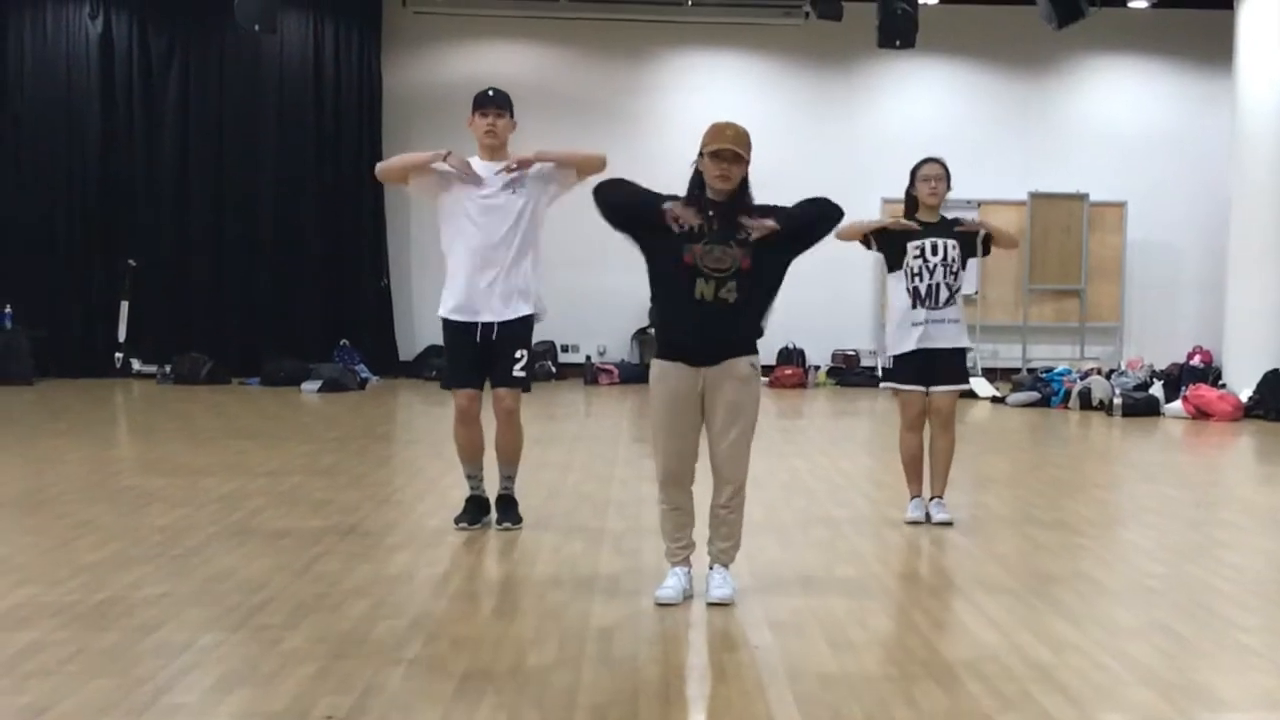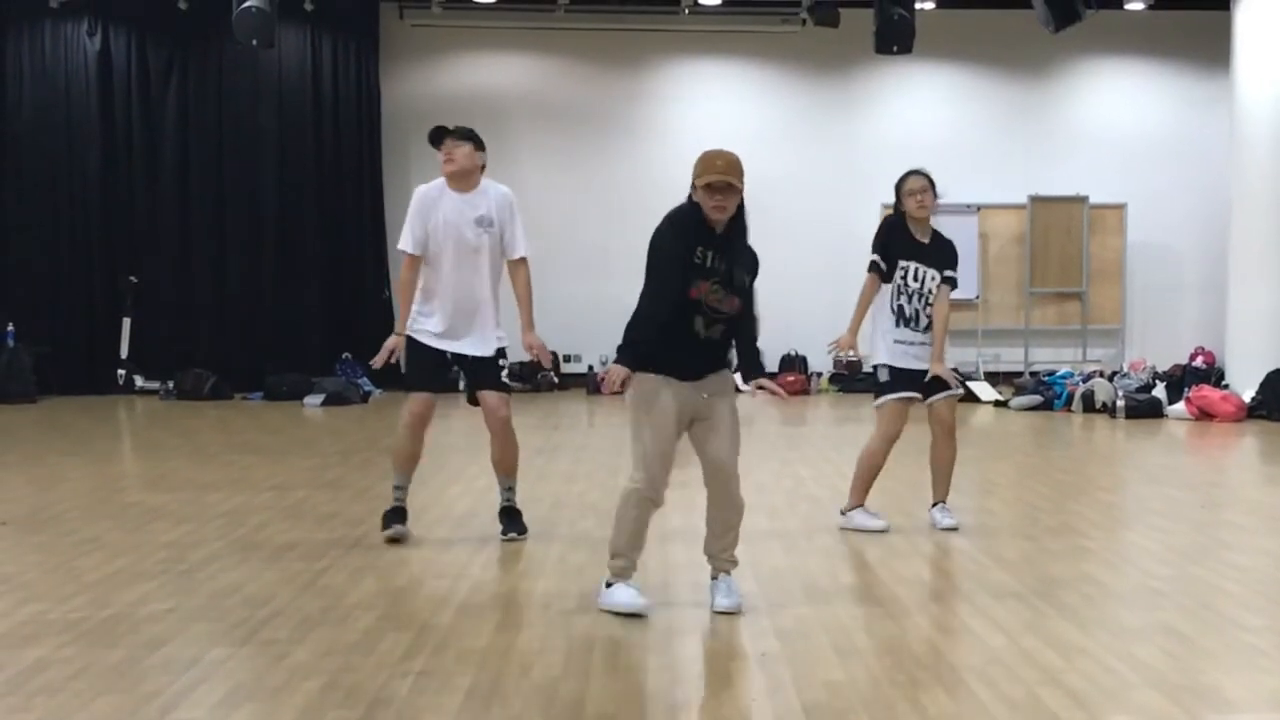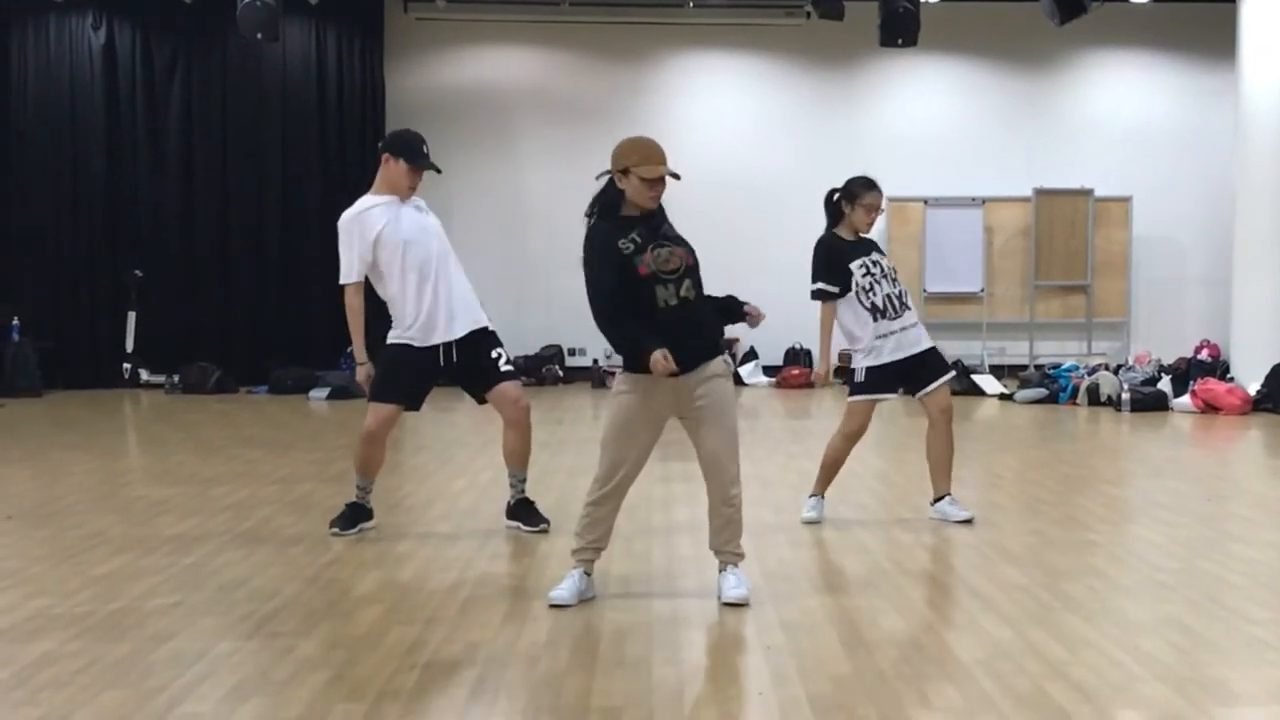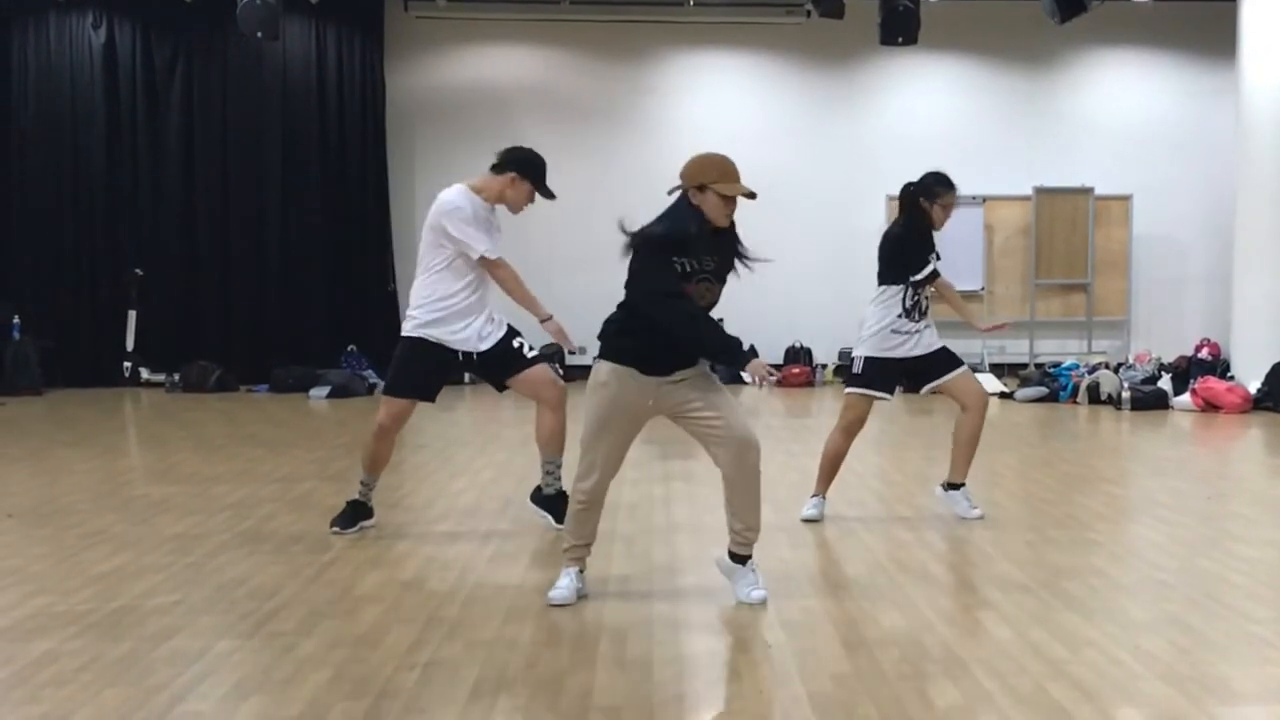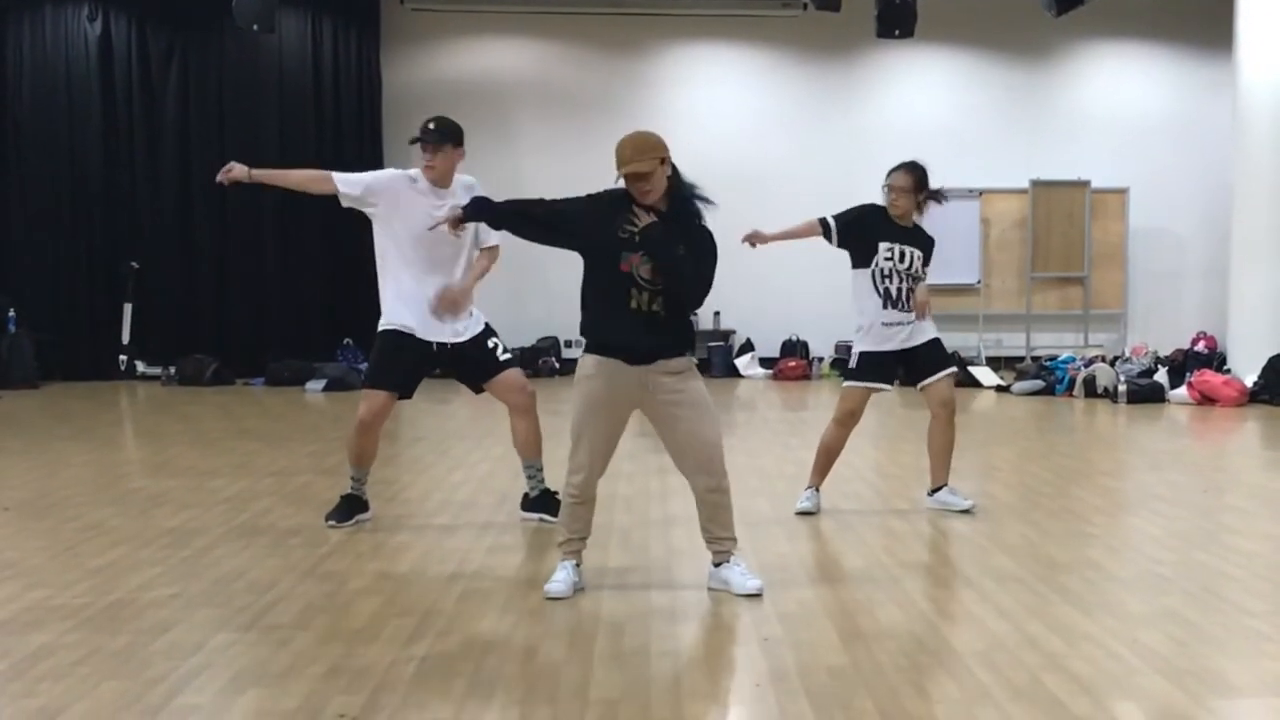
dt=1s
person 1, frame 1
left shoulder: (758, 218)
right shoulder: (674, 212)
left elbow: (828, 212)
right elbow: (606, 194)
left wrist: (778, 225)
right wrist: (661, 208)
left hip: (735, 363)
right hip: (674, 361)
left knee: (730, 472)
right knee: (673, 471)
left ankle: (721, 566)
right ankle: (679, 565)
person 1, frame 2
left shoulder: (743, 252)
right shoulder: (677, 227)
left elbow: (743, 317)
right elbow: (655, 297)
left wrist: (754, 371)
right wrist: (627, 360)
left hip: (713, 379)
right hip: (658, 375)
left knee: (726, 479)
right knee: (648, 480)
left ankle: (722, 573)
right ankle: (616, 579)
person 1, frame 3
left shoulder: (662, 225)
right shoulder: (604, 238)
right elbow: (608, 313)
left wrist: (737, 309)
right wrist: (646, 351)
left hip: (707, 368)
right hip: (644, 375)
left knee: (723, 472)
right knee: (611, 475)
left ankle: (729, 565)
right ankle: (582, 570)
person 1, frame 4
left shoulder: (722, 240)
right shoulder: (656, 242)
right elbow: (678, 315)
right wrist: (740, 357)
left hip: (687, 373)
right hip: (625, 372)
left knee: (743, 445)
right knee: (593, 474)
left ankle: (740, 556)
right ankle: (573, 568)
person 1, frame 5
left shoulder: (694, 233)
right shoulder: (603, 212)
left elbow: (691, 296)
right elbow: (541, 216)
left wrist: (662, 240)
right wrist: (473, 209)
left hip: (672, 367)
right hip: (607, 364)
left knee: (709, 459)
right knee: (583, 469)
left ankle: (724, 561)
right ankle: (570, 561)
person 2, frame 1
left shoulder: (539, 172)
right shoulder: (448, 172)
left elbow: (597, 163)
right elbow: (383, 172)
left wrist: (541, 157)
right wrist: (442, 158)
left hip: (514, 308)
right hip: (461, 308)
left knee: (507, 405)
right knee: (465, 405)
left ankle: (507, 496)
right ankle: (475, 496)
person 2, frame 2
left shoulder: (501, 199)
right shoulder: (426, 197)
left elbow: (518, 265)
right elbow: (409, 265)
left wrist: (528, 329)
right wrist: (399, 330)
left hip: (484, 333)
right hip: (430, 329)
left knee: (499, 415)
right knee: (416, 413)
left ankle: (508, 507)
right ankle: (396, 507)
person 2, frame 3
left shoulder: (418, 206)
right shoulder: (357, 218)
right elbow: (353, 290)
left wrist: (471, 302)
right wrist: (361, 358)
left hip: (469, 328)
right hip: (411, 340)
left knee: (516, 406)
right knee: (375, 426)
left ankle: (518, 502)
right ankle: (360, 506)
person 2, frame 4
left shoulder: (485, 206)
right shoulder: (455, 205)
right elbow: (498, 268)
right wrist: (545, 317)
left hip: (482, 328)
right hip: (430, 332)
left knee: (553, 391)
right knee: (387, 422)
left ankle: (550, 492)
right ankle: (362, 504)
person 2, frame 5
left shoulder: (470, 191)
right shoulder: (390, 185)
left elbow: (490, 249)
right elbow: (322, 181)
left wrist: (466, 285)
right wrist: (252, 174)
left hip: (462, 324)
right hip: (404, 326)
left knee: (522, 394)
right knee: (368, 417)
left ankle: (536, 493)
right ankle: (356, 497)
person 3, frame 1
left shoulder: (960, 230)
right shoulder: (897, 230)
left elbow: (1012, 242)
right elbow: (842, 234)
left wrist: (986, 227)
right wrist: (884, 223)
left hip: (948, 337)
right hip: (907, 337)
left knee: (943, 417)
right knee: (912, 420)
left ankle: (937, 498)
right ankle: (915, 497)
person 3, frame 2
left shoulder: (946, 249)
right shoulder: (891, 229)
left elbow: (941, 304)
right elbow: (873, 281)
left wrist: (938, 358)
right wrist: (852, 332)
left hip: (928, 353)
right hip: (893, 351)
left knee: (945, 426)
right knee: (889, 431)
left ankle: (939, 505)
right ankle: (853, 507)
person 3, frame 3
left shoulder: (870, 246)
right shoulder: (829, 248)
right elbow: (828, 305)
left wrist: (915, 326)
right wrist: (824, 358)
left hip: (914, 342)
right hip: (874, 351)
left knee: (942, 412)
right knee: (852, 428)
left ankle: (943, 499)
right ankle: (817, 496)
person 3, frame 4
left shoulder: (921, 235)
right shoulder: (901, 238)
right elbow: (938, 285)
right wrist: (975, 321)
left hip: (922, 342)
right hip: (881, 344)
left knee: (976, 399)
right knee: (850, 421)
left ankle: (954, 486)
right ankle: (818, 496)
person 3, frame 5
left shoulder: (924, 240)
right shoulder: (867, 218)
right elbow: (822, 227)
left wrist: (922, 289)
right wrist: (771, 236)
left hip: (919, 334)
right hip: (874, 337)
left knee: (944, 404)
right knee: (846, 415)
left ankle: (939, 489)
right ankle: (812, 489)
